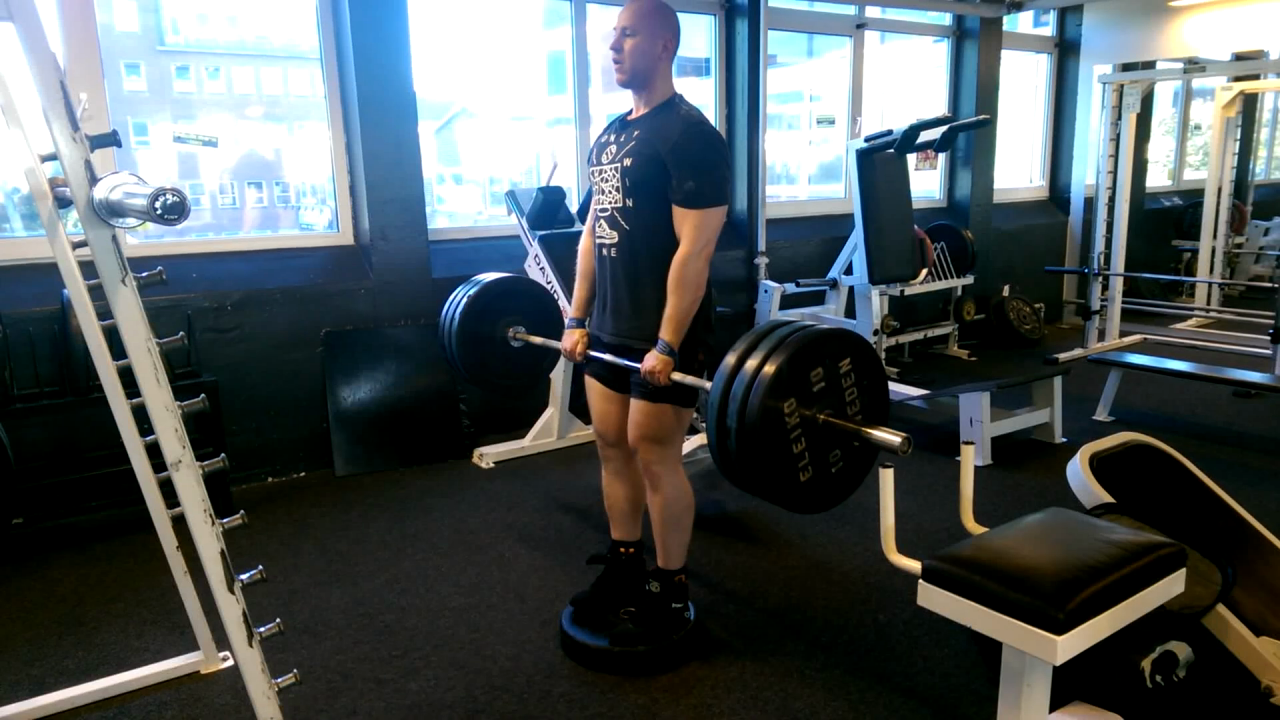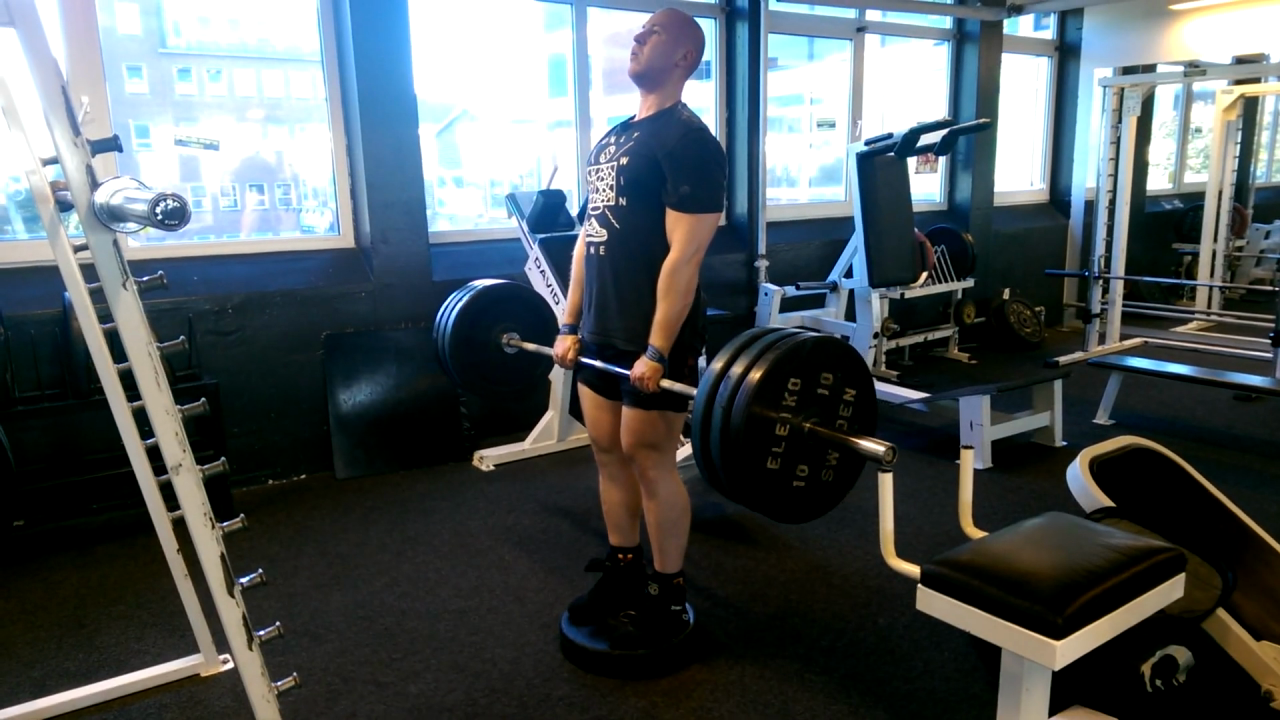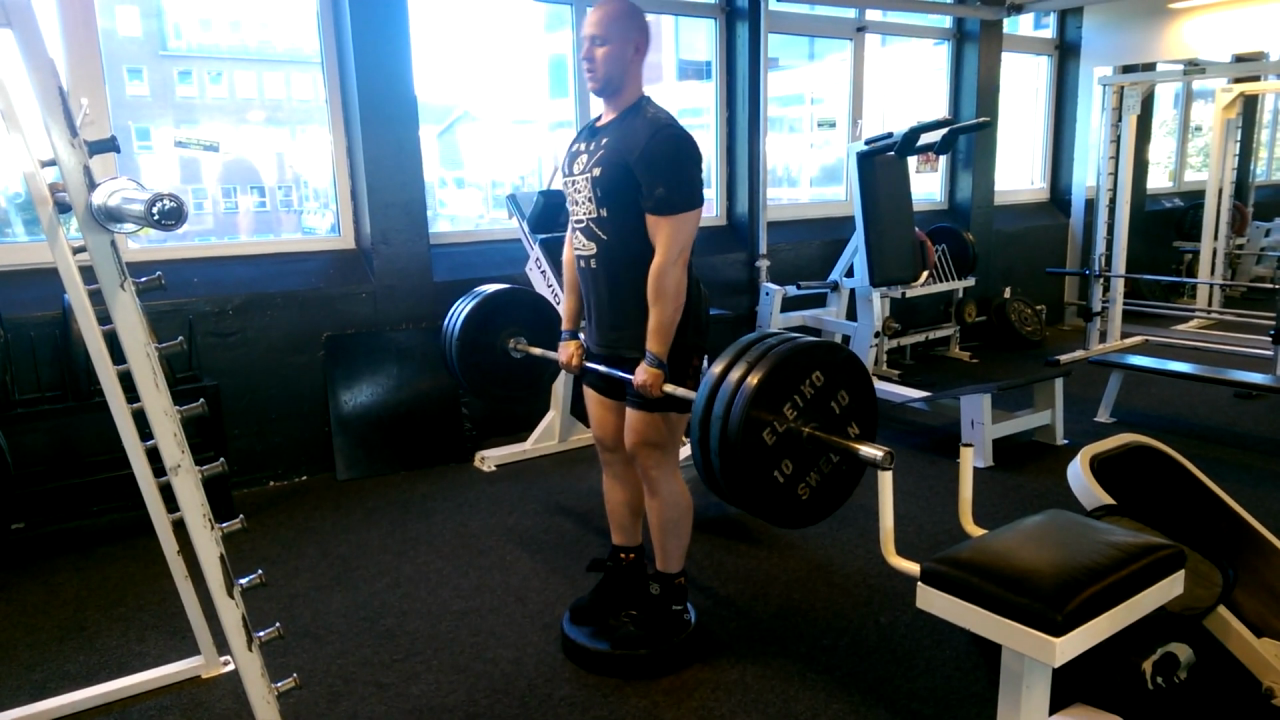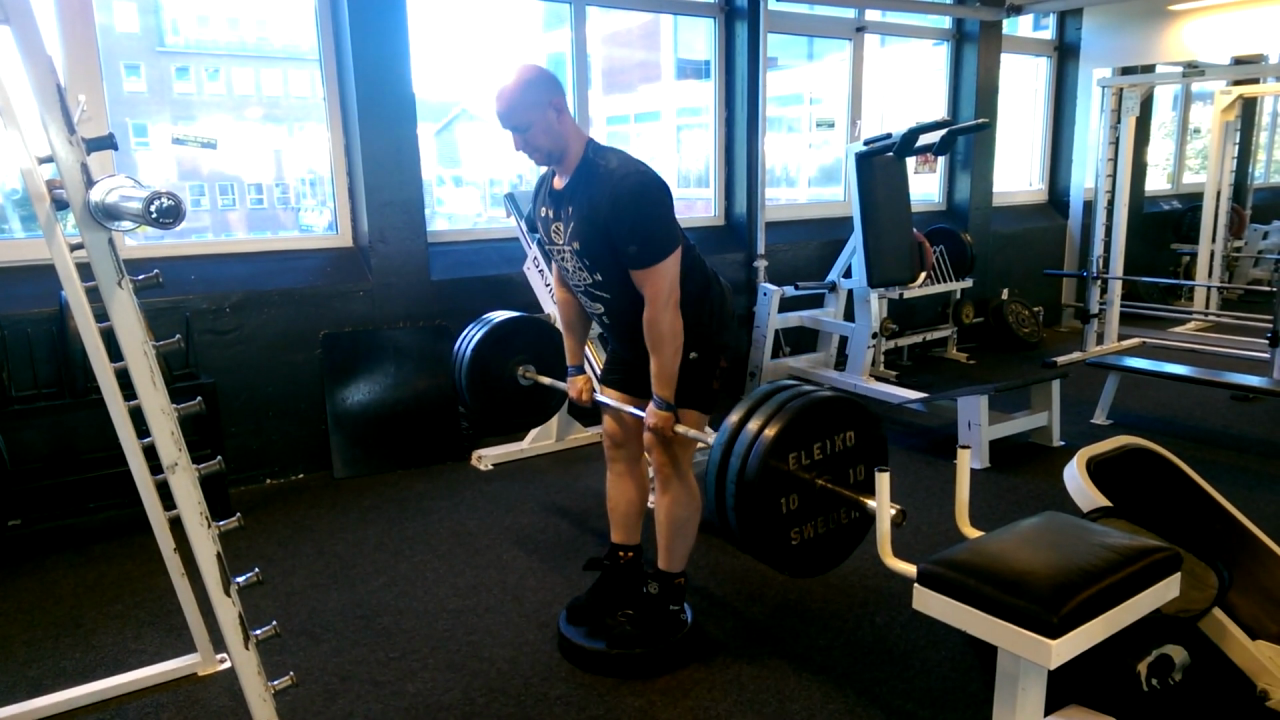
dt=1s
person 1, frame 1
left shoulder: (690, 135)
right shoulder: (610, 134)
left elbow: (695, 250)
left wrist: (668, 344)
right wrist: (578, 319)
left hip: (663, 333)
right hip: (610, 329)
left knee: (654, 456)
right knee: (612, 446)
left ankle: (670, 592)
right ankle: (622, 568)
person 1, frame 2
left shoulder: (688, 141)
right shoulder: (613, 137)
left elbow: (685, 255)
left wrist: (658, 351)
right wrist: (570, 324)
left hip: (652, 339)
right hip: (601, 334)
left knee: (650, 461)
right knee: (609, 453)
left ankle: (668, 596)
right ankle: (622, 573)
person 1, frame 3
left shoulder: (660, 139)
right shoulder: (583, 141)
left elbow: (670, 258)
left wrist: (657, 357)
right wrist: (570, 331)
left hip: (658, 338)
right hip: (603, 335)
left knee: (653, 461)
right knee: (612, 453)
left ankle: (670, 596)
right ankle: (625, 573)
person 1, frame 4
left shoulder: (628, 187)
right shoulder: (546, 192)
left elbow: (663, 303)
right elbow: (566, 283)
left wrist: (663, 401)
right wrist: (574, 366)
left hip: (690, 328)
right hip: (628, 333)
left knee: (667, 455)
right knee: (618, 444)
left ankle: (667, 596)
right ankle: (622, 573)
